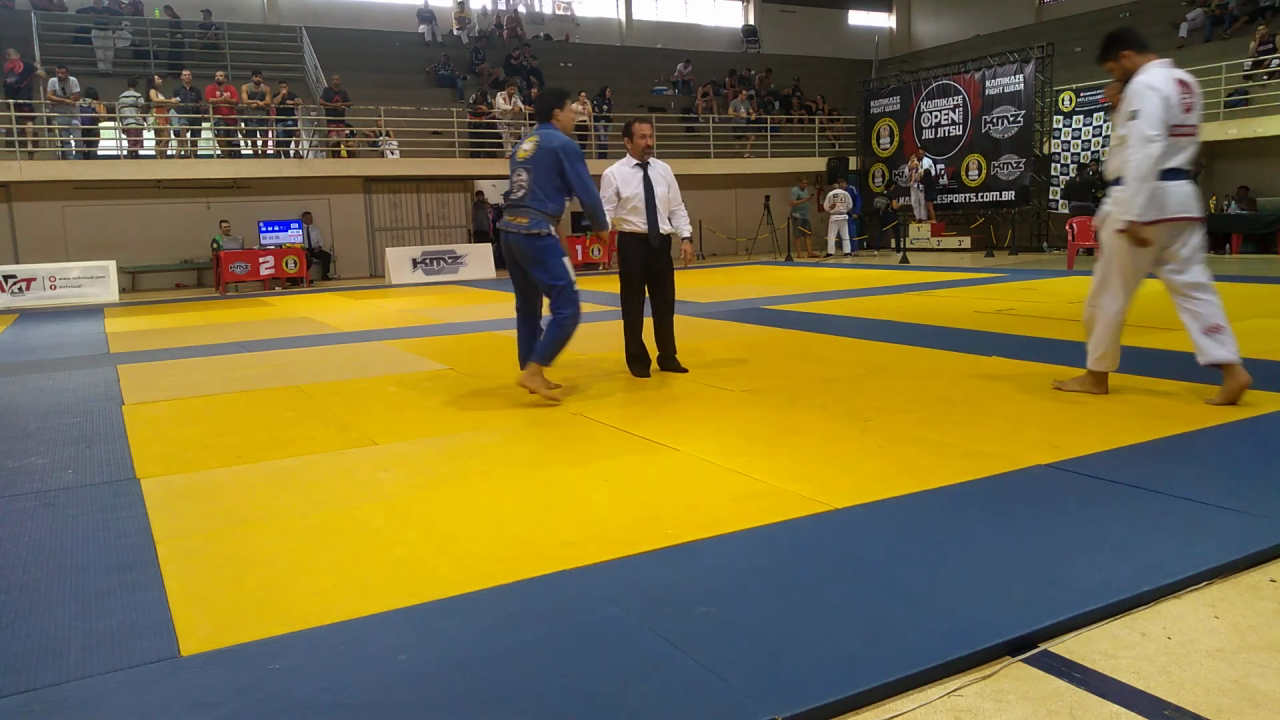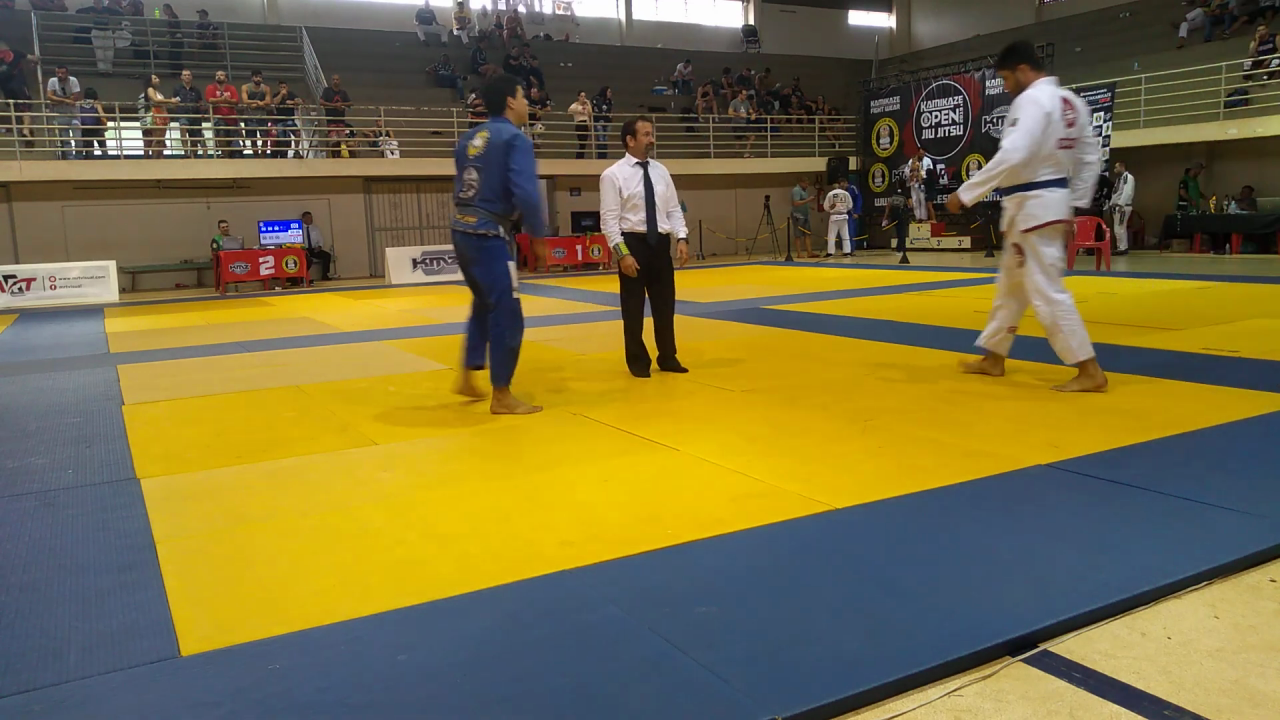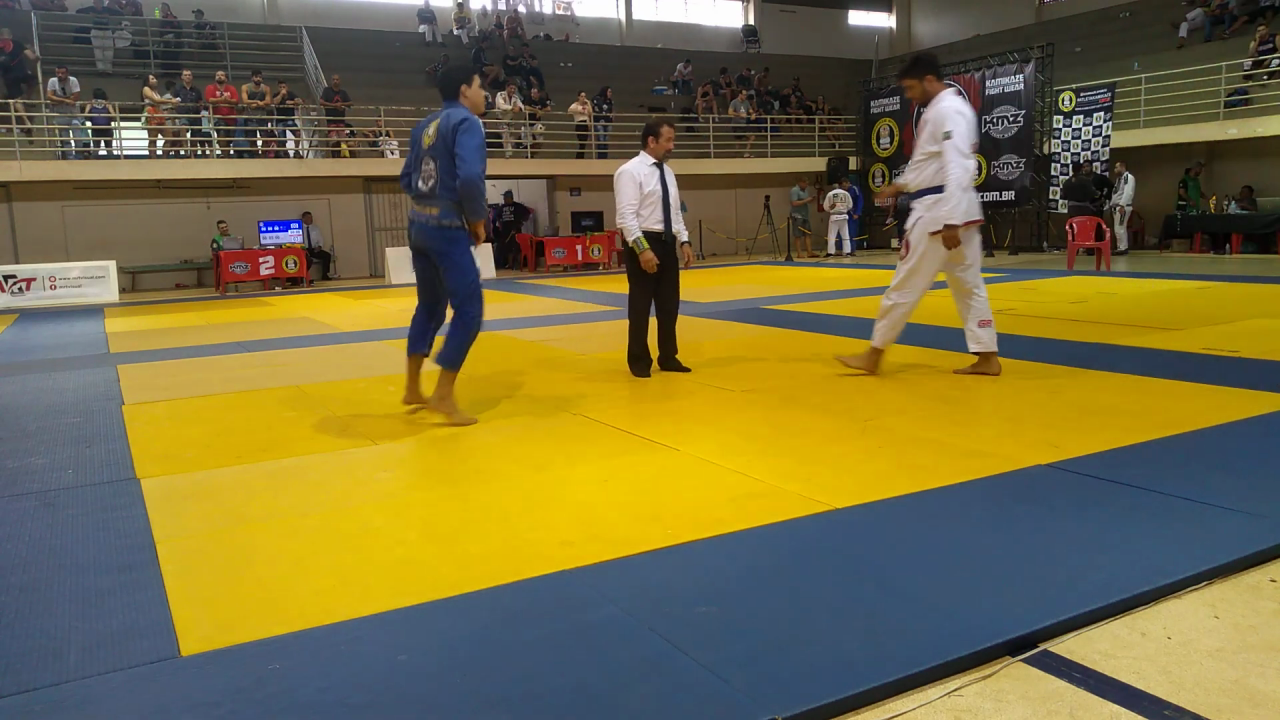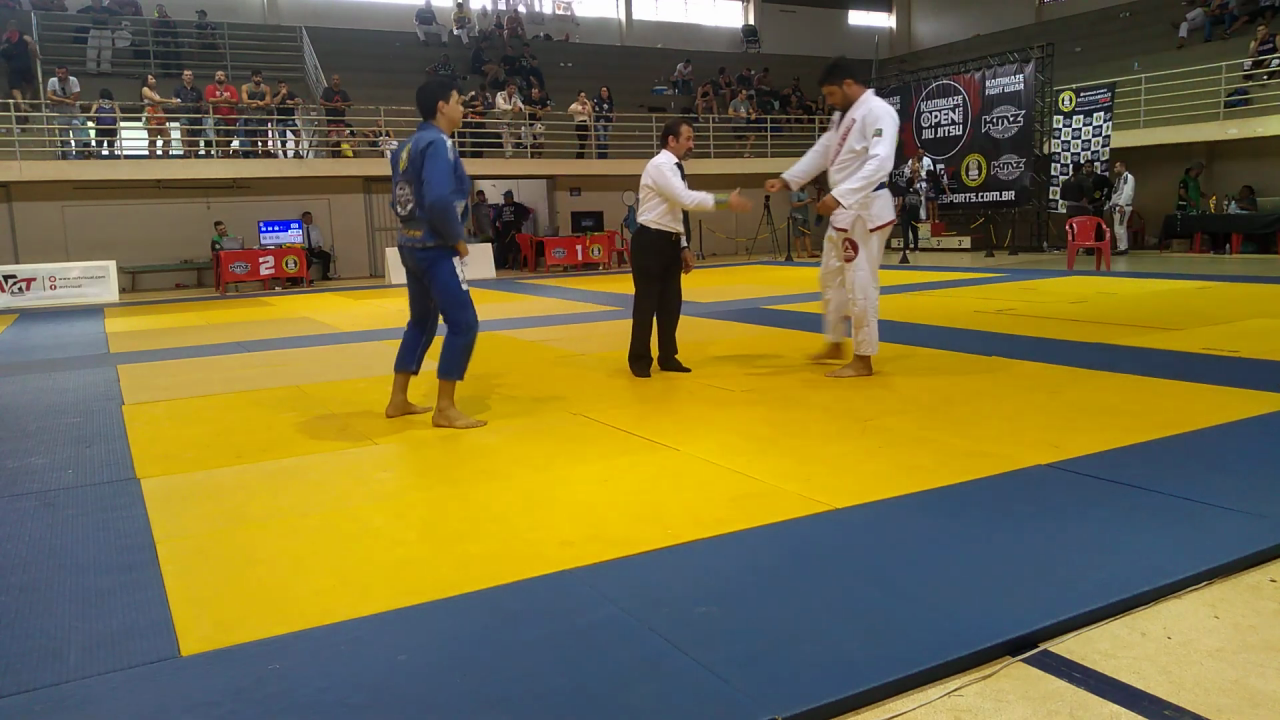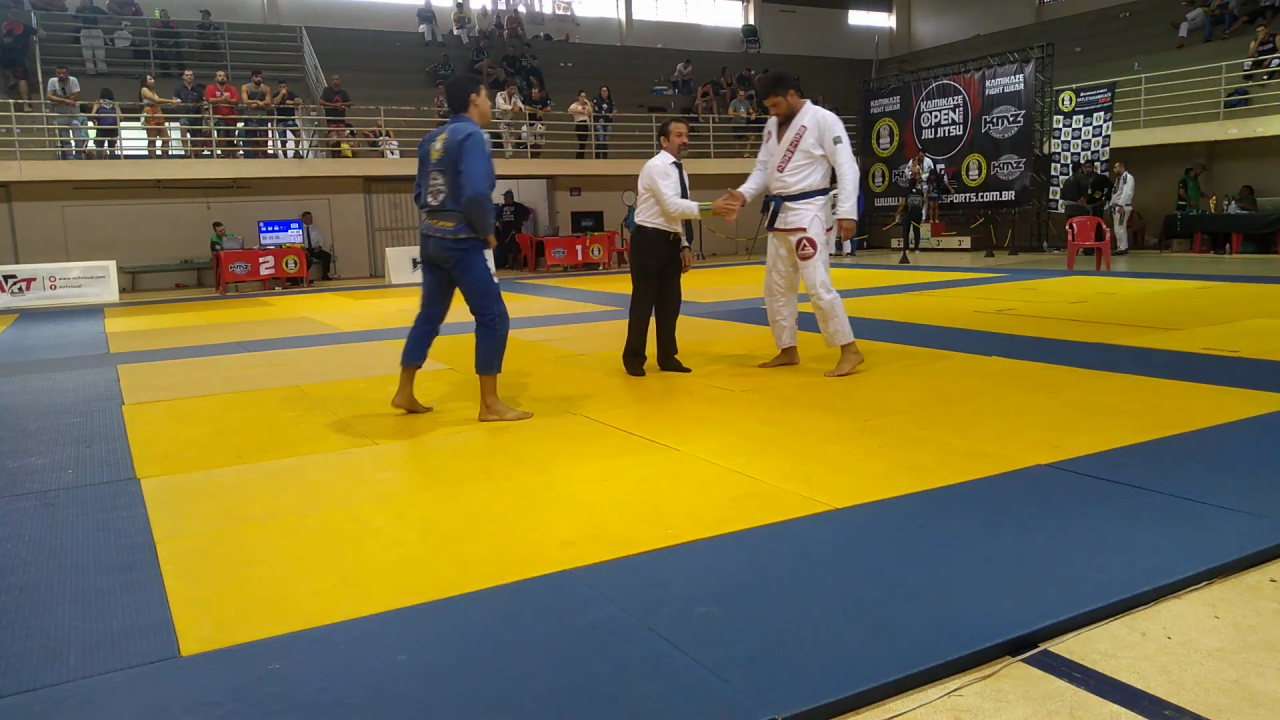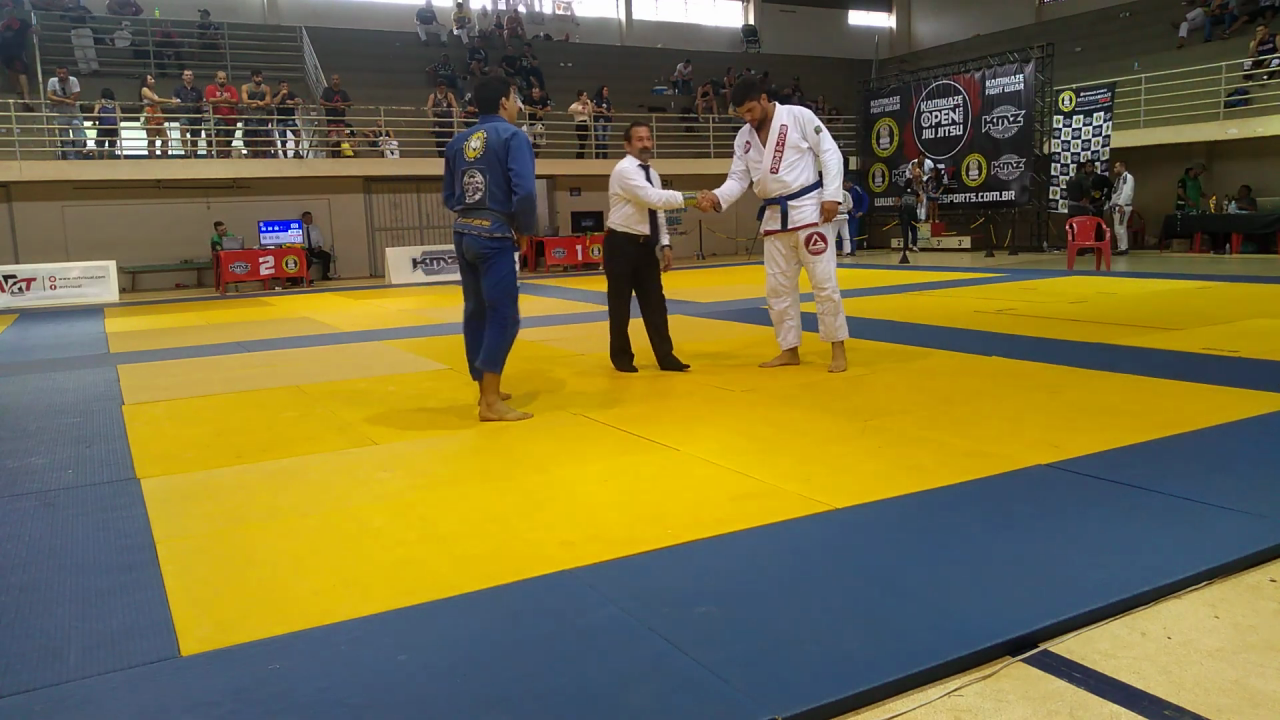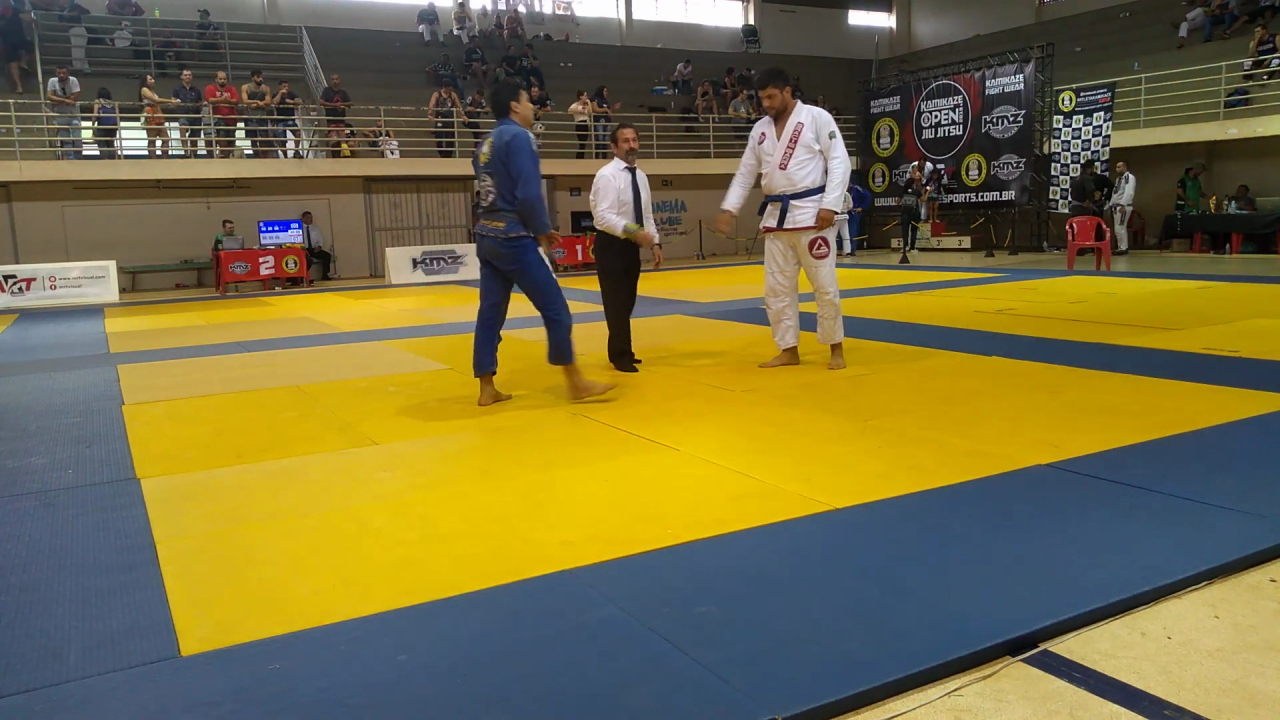
dt=0.5s
person 1, frame 1
left shoulder: (524, 145)
right shoulder: (562, 144)
right elbow: (587, 193)
left wrist: (550, 226)
right wrist: (601, 227)
left hip: (510, 230)
right hip: (537, 234)
left knee: (528, 306)
right knee: (567, 308)
left ankle: (536, 375)
right ankle: (532, 371)
person 1, frame 2
left shoulder: (472, 138)
right shoulder: (515, 139)
right elbow: (527, 193)
right wrist: (537, 237)
left hip: (463, 230)
right hip: (488, 236)
left knee: (485, 306)
right knee: (507, 316)
left ankle: (467, 377)
right ankle: (502, 396)
person 1, frame 3
left shoulder: (427, 126)
right shoulder: (467, 123)
left elbow: (407, 177)
right elbow: (471, 177)
right wrist: (477, 218)
left hip: (419, 225)
right hip: (447, 229)
left knee: (430, 304)
right knee: (468, 311)
left ankle: (412, 388)
right ankle: (444, 397)
person 1, frame 4
left shoulder: (409, 146)
right shoulder: (437, 144)
left elbow: (401, 200)
right elbow: (438, 201)
right wrist: (457, 238)
left hip: (411, 244)
right hip: (434, 247)
left knee: (422, 320)
right knee: (462, 322)
left ankle: (398, 400)
right ankle: (445, 408)
person 1, frame 5
left shoulder: (432, 139)
right shoulder: (473, 136)
left elbow: (421, 194)
right elbow: (476, 194)
right wrist: (487, 231)
left hip: (430, 236)
right hip: (461, 239)
left knee: (430, 313)
right knee: (492, 317)
left ankle: (405, 392)
right ankle: (490, 403)
person 1, frame 6
left shoulder: (459, 142)
right shoulder: (512, 136)
left elbow: (449, 197)
right elbow: (524, 192)
right wrist: (524, 229)
left hip: (463, 234)
right hip: (494, 237)
left knee: (476, 314)
right knee: (503, 316)
left ankle: (486, 390)
right ankle: (491, 402)
person 1, frame 7
left shoulder: (484, 145)
right shoulder: (518, 137)
right elbow: (528, 195)
right wrist: (542, 231)
left hip: (485, 236)
right hip: (514, 238)
left knee: (490, 312)
right knee: (554, 308)
left ankle: (486, 389)
right ankle: (576, 384)
person 2, frame 1
left shoulder: (1144, 86)
right shoulder: (1186, 83)
left elbow: (1145, 151)
left wrist: (1132, 214)
right wrist: (1126, 113)
left hip: (1141, 200)
right hip: (1182, 194)
left knee: (1109, 292)
right knee: (1192, 286)
left ankle: (1097, 375)
right ankle: (1232, 368)
person 2, frame 2
left shoulder: (1031, 100)
right shoulder: (1073, 102)
left elbow: (1011, 157)
right elbow: (1089, 159)
left wrist: (965, 195)
right wrist: (1075, 202)
left hip: (1031, 203)
right hip: (1055, 200)
left knee: (1046, 289)
right knee: (1011, 284)
left ankle: (1089, 370)
right ankle: (991, 356)
person 2, frame 3
left shoulder: (947, 110)
right shoulder: (946, 108)
left elbow: (959, 167)
left wrist: (950, 221)
right wrist: (902, 184)
left hip: (941, 209)
right hip: (962, 207)
left knee: (905, 286)
right knee: (969, 284)
left ankle: (875, 356)
right ankle: (987, 357)
person 2, frame 4
left shoulder: (878, 111)
right shoulder: (844, 114)
left elbow: (881, 162)
right elbow: (820, 152)
left wrist: (840, 196)
right wrist: (786, 180)
left hip: (865, 210)
right hip: (844, 211)
left knee: (860, 285)
right knee: (832, 277)
left ankle: (863, 360)
right ankle: (835, 343)
person 2, frame 5
left shoulder: (823, 120)
right shoulder: (773, 126)
left elbow: (847, 168)
right elbow: (763, 167)
left wrist: (847, 212)
right wrist: (744, 193)
left hip: (807, 213)
right hip: (779, 214)
left knee: (817, 284)
right knee: (776, 288)
left ankle: (849, 350)
right ankle: (788, 350)
person 2, frame 6
left shoulder: (799, 116)
right shoulder: (744, 137)
left elbow: (830, 154)
right elbow: (738, 179)
left wrist: (832, 195)
right wrist: (717, 197)
left hip: (809, 209)
right hip: (774, 217)
left knee: (824, 281)
right knee: (779, 287)
left ankle: (838, 348)
right ankle: (790, 350)
person 2, frame 7
left shoulder: (817, 118)
right shoulder: (760, 129)
left elbow: (839, 162)
right elbow: (745, 174)
left wrist: (829, 205)
right wrist: (728, 208)
left hip: (810, 212)
right hip: (775, 215)
left knee: (824, 285)
right knee: (777, 288)
left ankle: (836, 348)
right ankle: (788, 350)
person 3, frame 1
left shoulder: (664, 170)
right shoulder: (614, 174)
left elbow: (677, 209)
right elbow: (605, 211)
left wrist: (685, 237)
left hip: (660, 242)
right hip: (632, 243)
left knee: (665, 302)
right knee: (633, 305)
left ankle: (668, 356)
right ankle: (637, 359)
person 3, frame 2
left shoulder: (660, 171)
right shoulder: (613, 175)
left elbow: (673, 210)
right elbow: (609, 219)
left wrist: (681, 238)
right wrist: (622, 253)
left hip: (660, 243)
right hip: (633, 244)
left knee: (665, 303)
right knee: (633, 306)
left ankle: (668, 357)
right ankle: (638, 361)
person 3, frame 3
left shoulder: (667, 172)
right shoulder: (630, 171)
right elbow: (626, 216)
left wrist: (684, 241)
right wrist: (642, 249)
left hip: (667, 243)
right hip: (643, 243)
left knee: (669, 303)
right knee: (641, 304)
left ankle: (668, 357)
right ankle: (639, 360)
person 3, frame 4
left shoulder: (674, 168)
right shoulder: (659, 166)
right elbow: (685, 199)
left wrist: (684, 246)
right wrist: (725, 201)
left hip: (669, 243)
right hip: (651, 242)
left knee: (671, 302)
right knee: (647, 302)
left ankle: (667, 357)
right ankle: (639, 359)
person 3, frame 5
left shoulder: (679, 171)
right shoulder: (656, 167)
right elbow: (672, 207)
left wrist: (685, 246)
right wrist: (712, 207)
left hip: (670, 243)
right hip: (649, 241)
left knee: (670, 301)
right knee: (643, 301)
left ankle: (667, 356)
right ankle: (634, 357)
person 3, frame 6
left shoulder: (652, 174)
right shoulder: (623, 171)
left elbow: (658, 213)
right elbow: (653, 199)
left wrist: (665, 245)
right wrist: (690, 198)
left hip: (645, 245)
right hip: (621, 244)
left knee: (654, 302)
right knee: (620, 303)
left ankle: (665, 356)
right ankle: (621, 355)
person 3, frame 7
left shoulder: (640, 176)
right shoulder: (607, 175)
left elbow: (646, 214)
right elbow: (604, 217)
left wrist: (654, 242)
right wrist: (635, 232)
left hip: (630, 246)
right hip: (611, 246)
left knee: (627, 302)
right knee: (617, 303)
left ankle: (619, 351)
right ankle: (621, 355)
